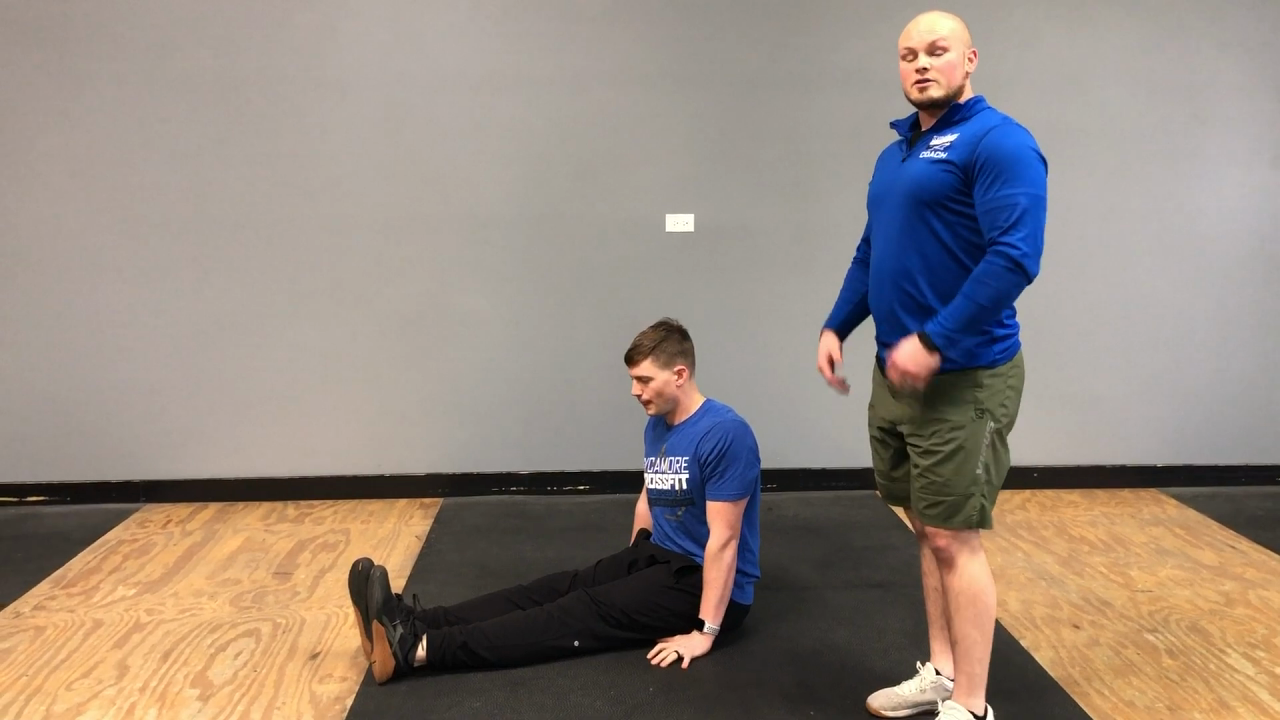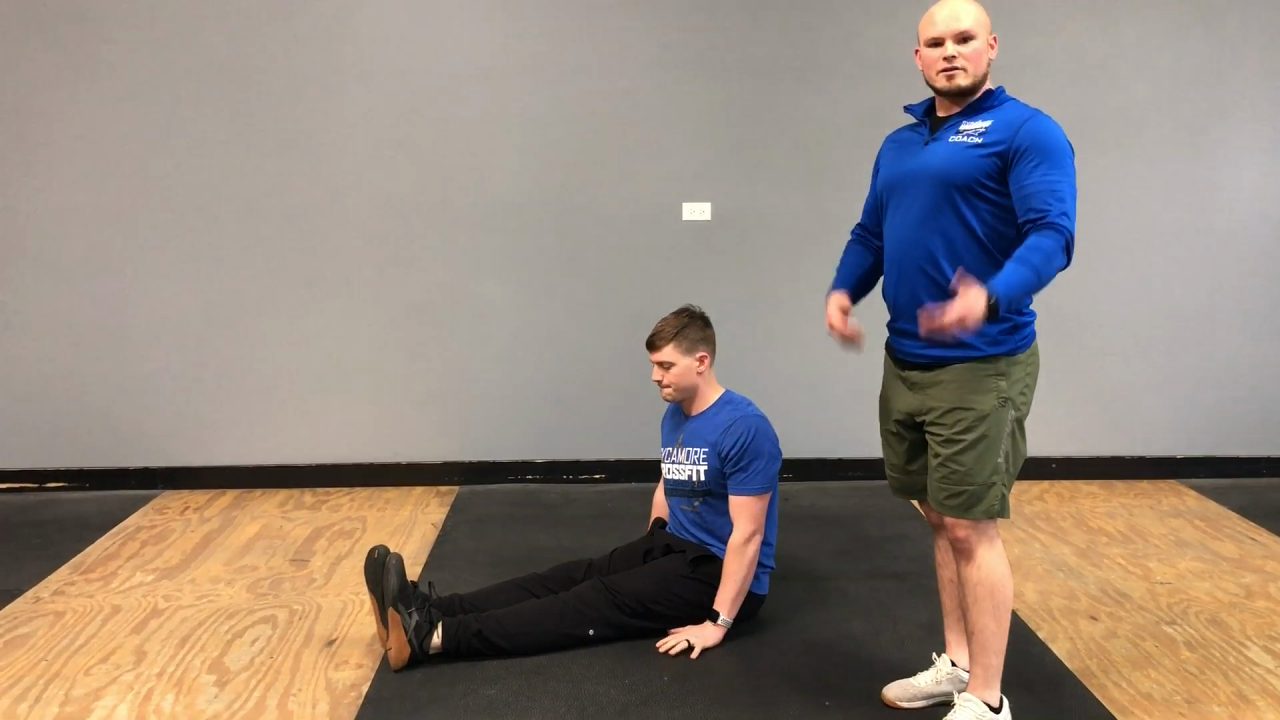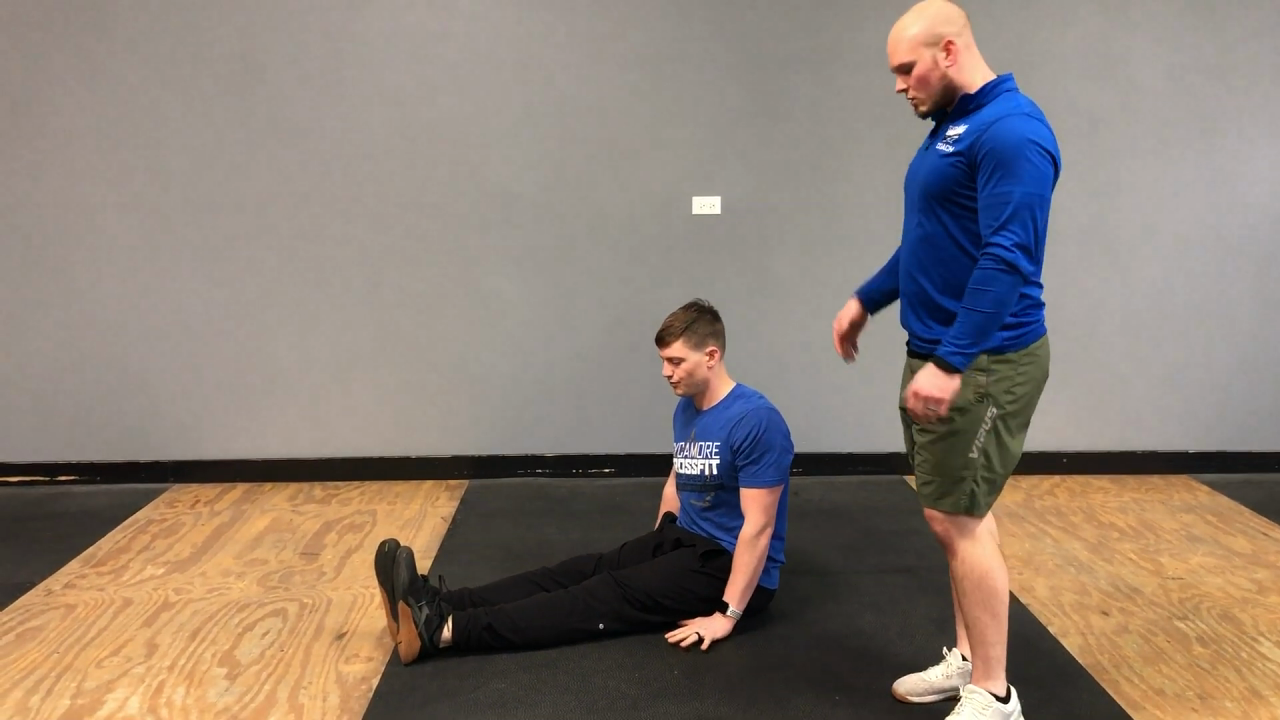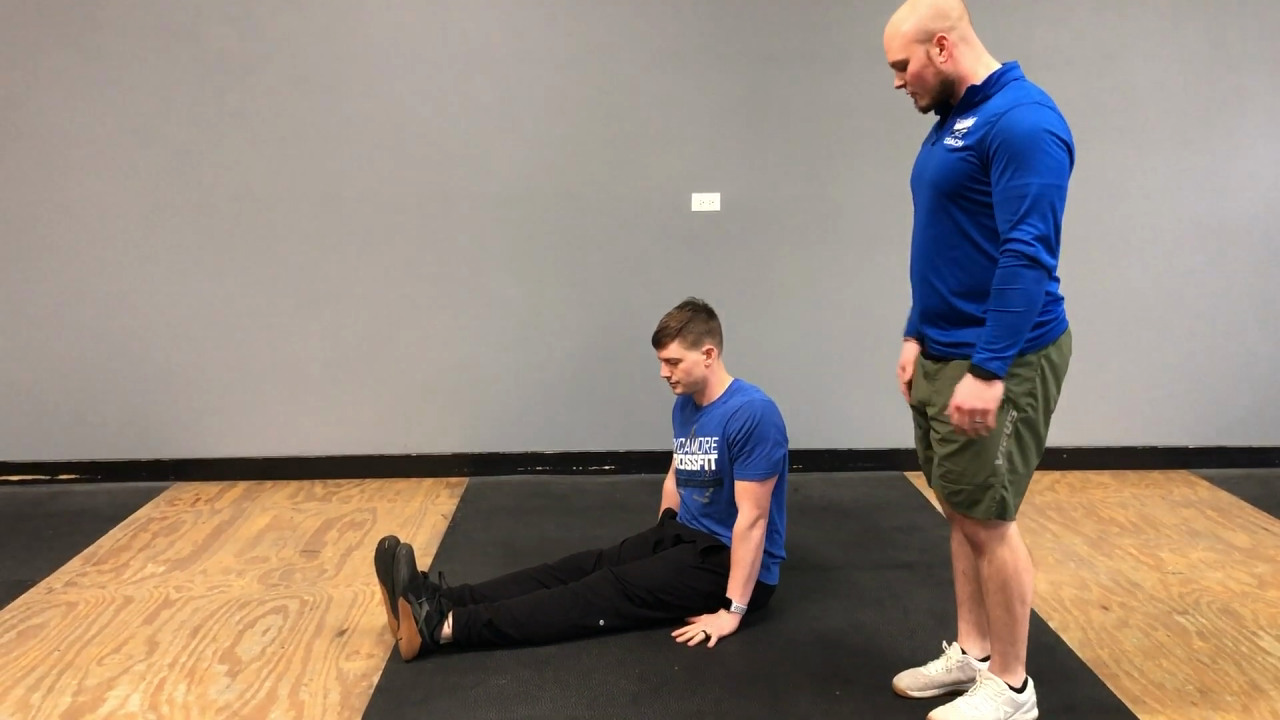
dt=0.7s
person 1, frame 1
left shoulder: (999, 142)
right shoulder: (896, 153)
left elbow: (1015, 257)
right elbow: (870, 255)
left wrist: (936, 343)
right wrist: (836, 327)
left hip: (962, 376)
right hip: (898, 372)
left knee: (952, 537)
right knee: (929, 530)
person 1, frame 2
left shoulder: (1026, 132)
right shoulder: (898, 144)
left elbow: (1052, 238)
right elbow: (869, 238)
left wrist: (991, 301)
right wrist: (842, 291)
left hip: (981, 366)
right hip: (904, 364)
left knee: (971, 528)
right knee: (939, 519)
person 1, frame 3
left shoulder: (1011, 131)
right shoulder: (947, 128)
left elbow: (1007, 259)
left wrist: (952, 362)
right wrist: (866, 299)
left hip: (987, 361)
right hip: (933, 352)
left knee: (955, 519)
right knee: (957, 515)
right ankle: (968, 658)
person 1, frame 4
left shoulder: (1023, 122)
right shoulder: (951, 120)
left elbow: (1027, 256)
left wrist: (988, 370)
right wrist: (916, 338)
left hip: (996, 365)
right hip: (945, 355)
left knee: (987, 520)
right knee: (959, 510)
right ankle: (971, 652)
person 2, frame 1
left shoulder: (724, 434)
right shoulder: (658, 425)
left elbow: (723, 539)
left wrist: (705, 631)
right wrist: (630, 571)
left hip: (709, 584)
right hip: (663, 557)
left knee: (586, 612)
right knee: (560, 587)
left ankle: (417, 649)
right ankle: (416, 625)
person 2, frame 2
left shoulder: (744, 427)
right shoulder: (675, 415)
left elbow: (747, 533)
left wrist: (718, 623)
right wrist: (646, 560)
left hip: (721, 570)
right hip: (677, 546)
left knee: (600, 602)
right knee: (572, 577)
left ankle: (432, 636)
right ankle: (430, 613)
person 2, frame 3
left shoulder: (756, 421)
right shoulder: (686, 410)
left elbow: (758, 526)
left wrist: (727, 614)
right wrist: (655, 552)
left hip: (731, 565)
right hip: (687, 540)
left knee: (611, 594)
right knee: (583, 570)
left ankle: (444, 630)
right ankle: (441, 607)
person 2, frame 4
left shoulder: (753, 414)
right shoulder: (686, 406)
left elbow: (752, 517)
left wrist: (732, 610)
right wrist: (656, 550)
left hip: (732, 562)
right hip: (688, 536)
left knee: (610, 592)
right knee: (583, 567)
left ankle: (444, 627)
right ankle: (441, 603)
